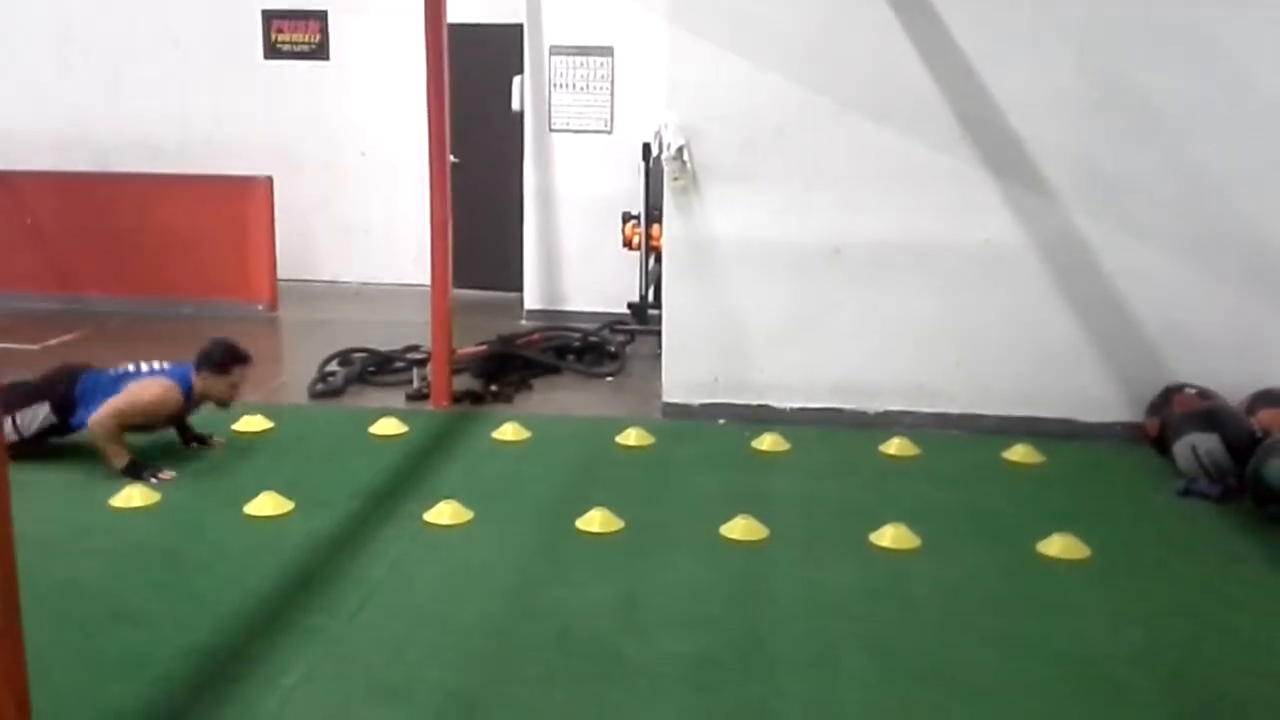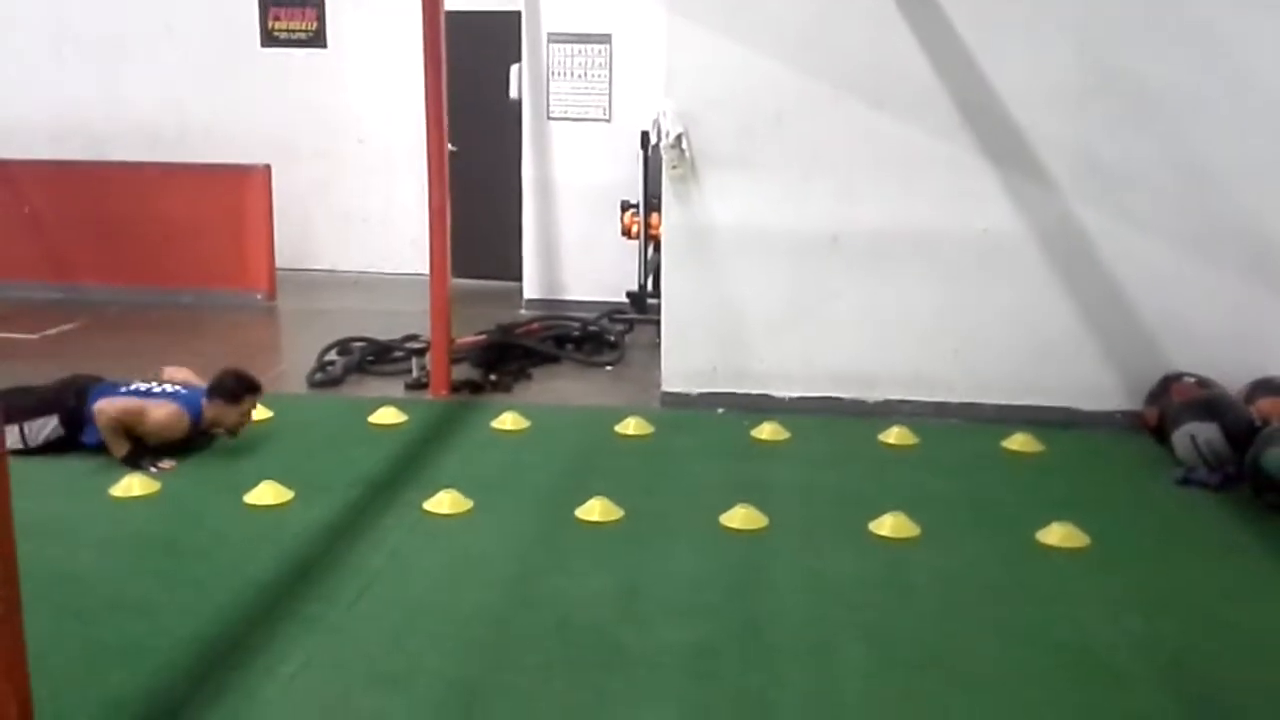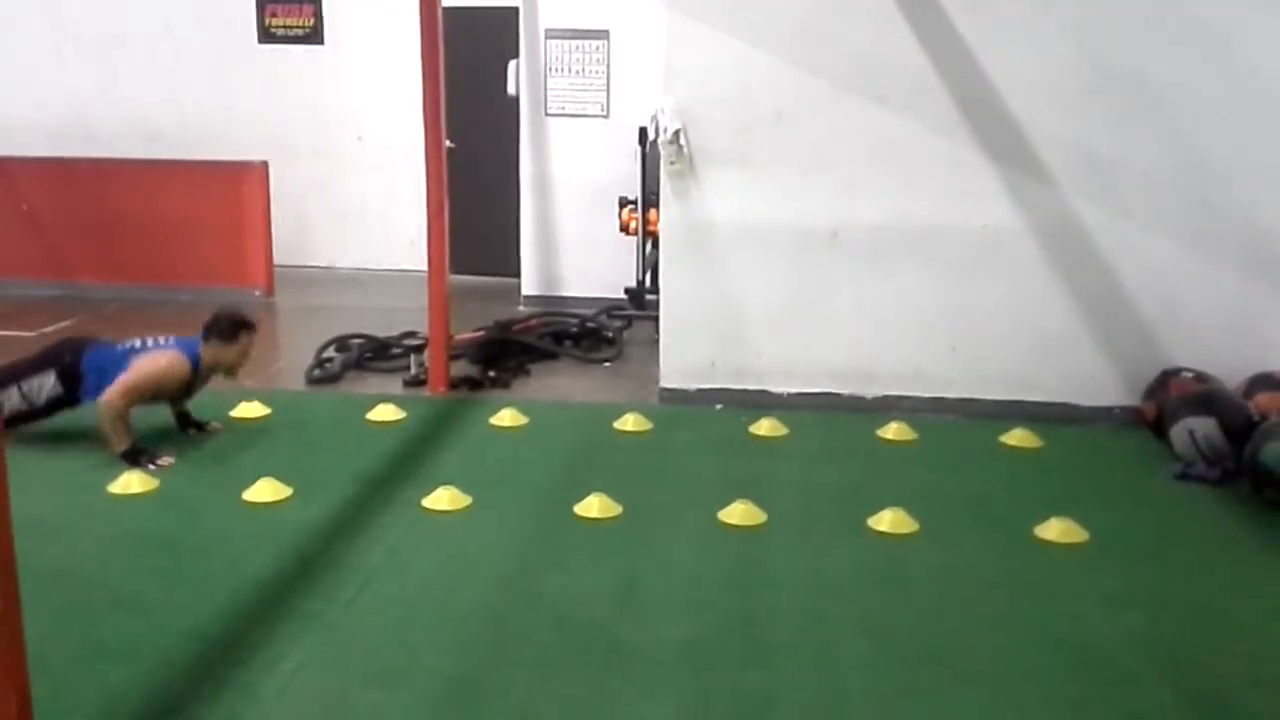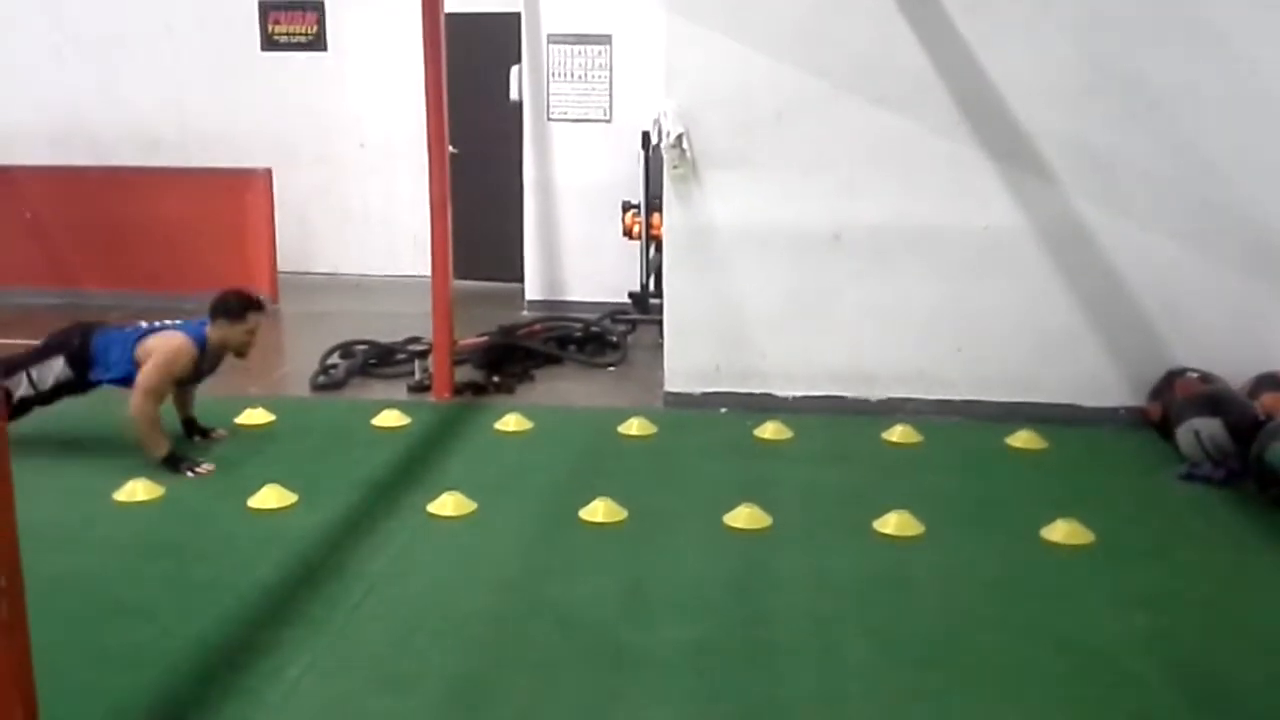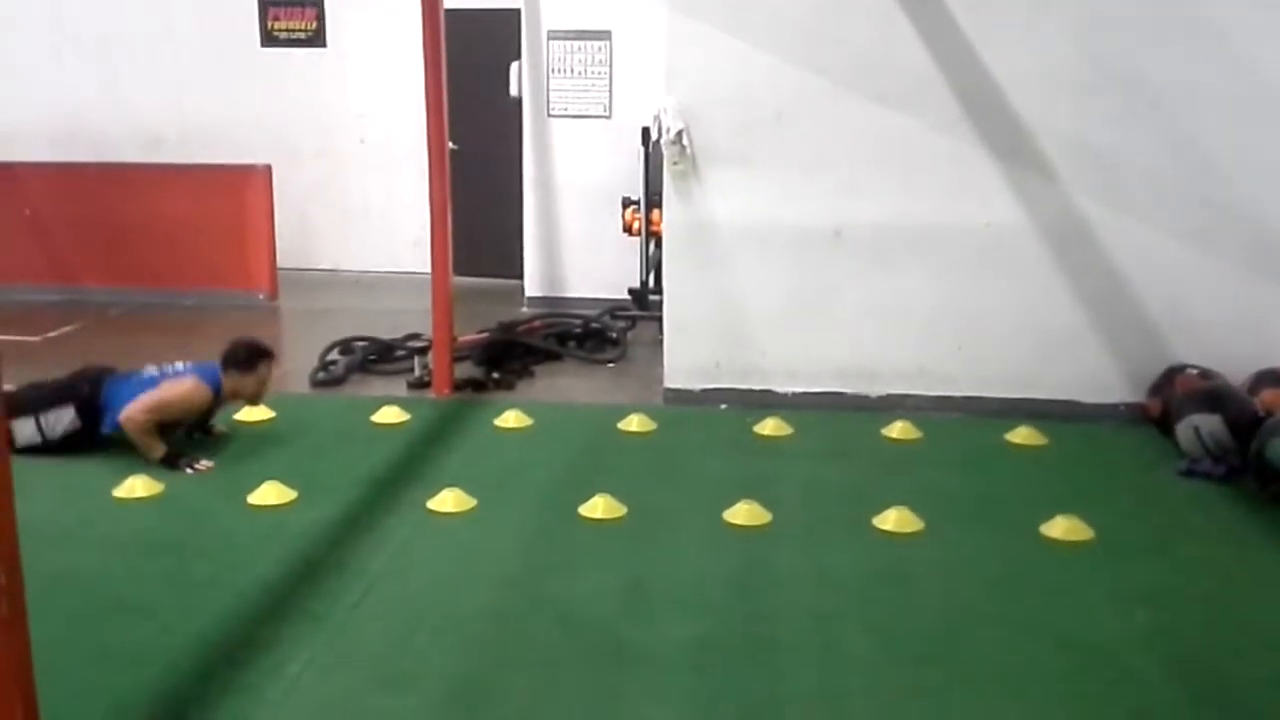
dt=0.2s
person 1, frame 1
left shoulder: (196, 378)
right shoulder: (168, 396)
right elbow: (100, 423)
left wrist: (186, 432)
right wrist: (131, 468)
left hip: (85, 381)
right hip: (66, 399)
person 1, frame 2
left shoulder: (203, 393)
right shoulder: (175, 418)
left elbow: (170, 370)
right elbow: (103, 411)
right wrist: (133, 457)
left hip: (91, 391)
right hip: (73, 414)
person 1, frame 3
left shoulder: (203, 360)
right shoulder: (175, 366)
right elbow: (110, 402)
left wrist: (185, 417)
right wrist: (130, 452)
left hip: (88, 361)
right hip: (70, 369)
person 1, frame 4
left shoulder: (211, 338)
right shoulder: (181, 349)
left elbow: (181, 381)
right elbow: (141, 407)
left wrist: (190, 424)
right wrist: (171, 459)
left hip: (101, 344)
right hip: (80, 352)
person 1, frame 5
left shoulder: (215, 375)
right shoulder: (198, 394)
right elbow: (131, 418)
left wrist: (193, 423)
right wrist: (166, 457)
left hip: (106, 384)
right hip: (90, 403)
